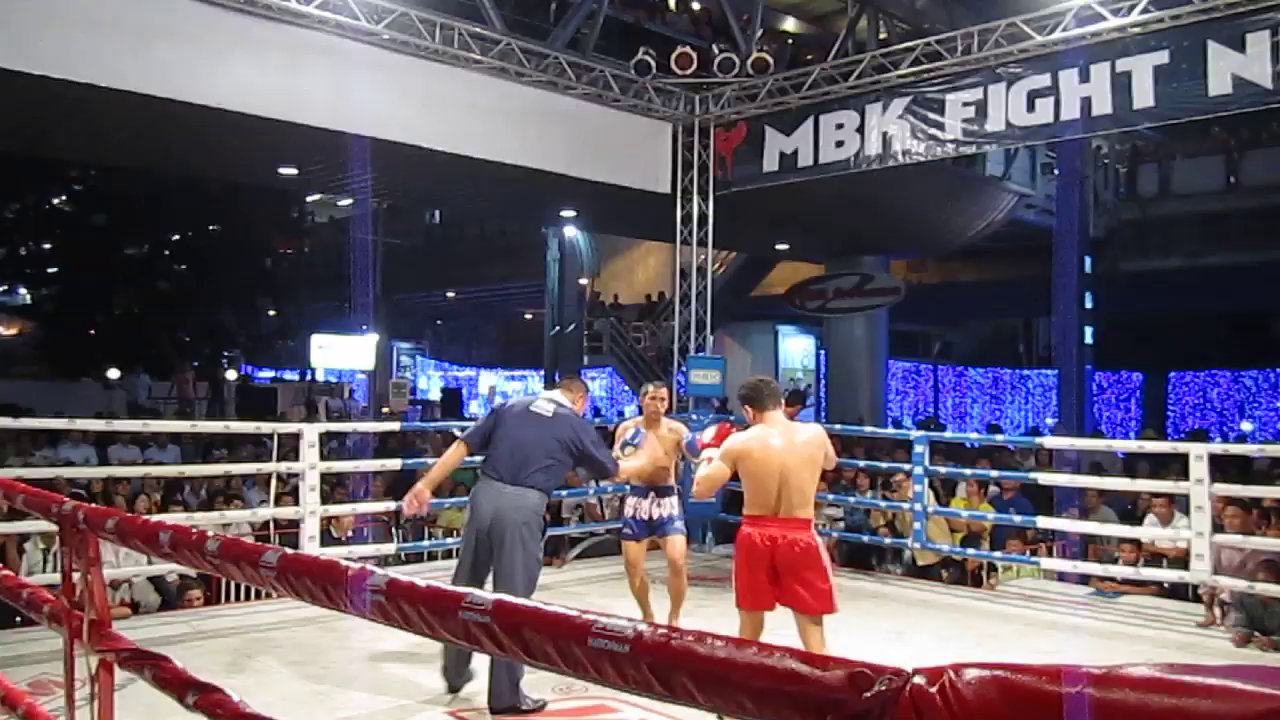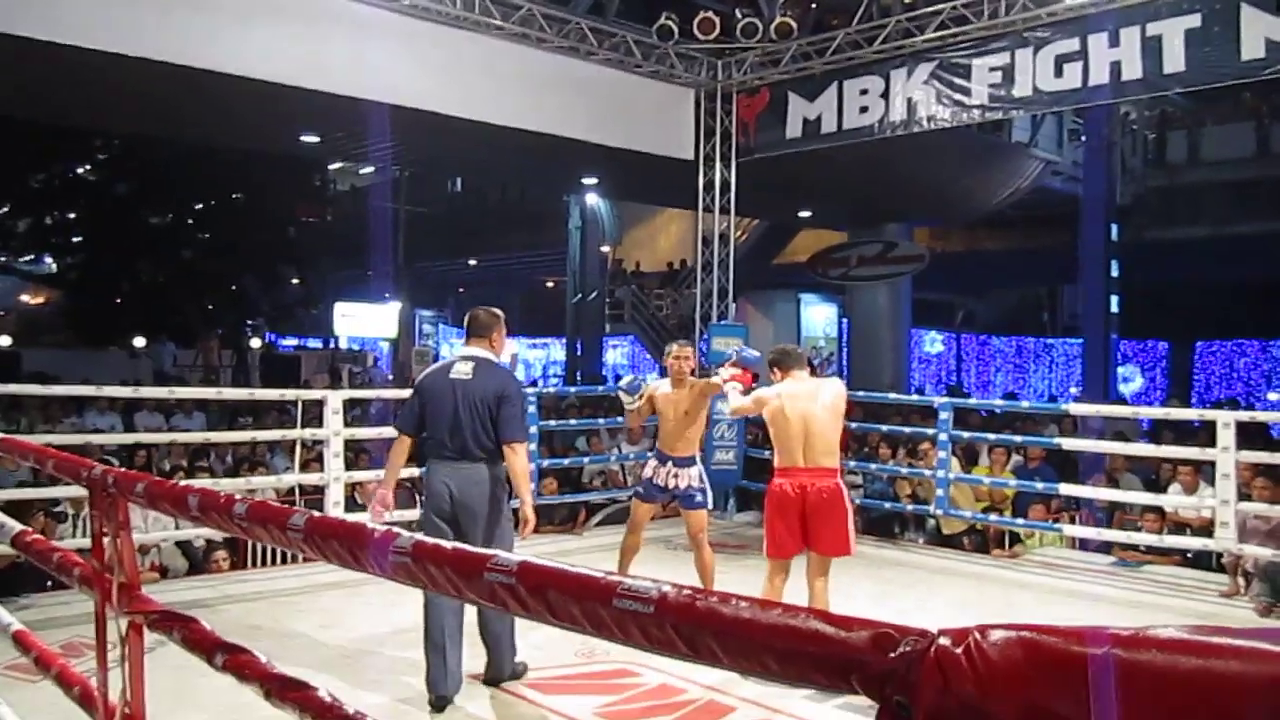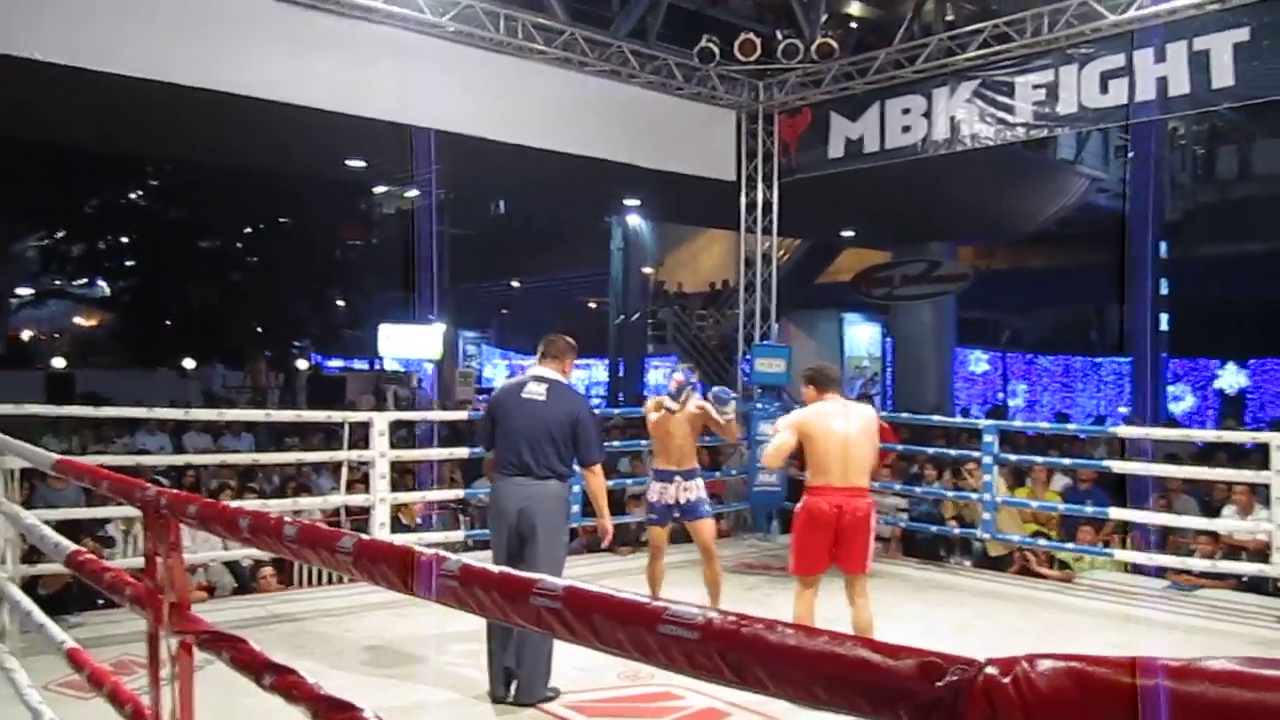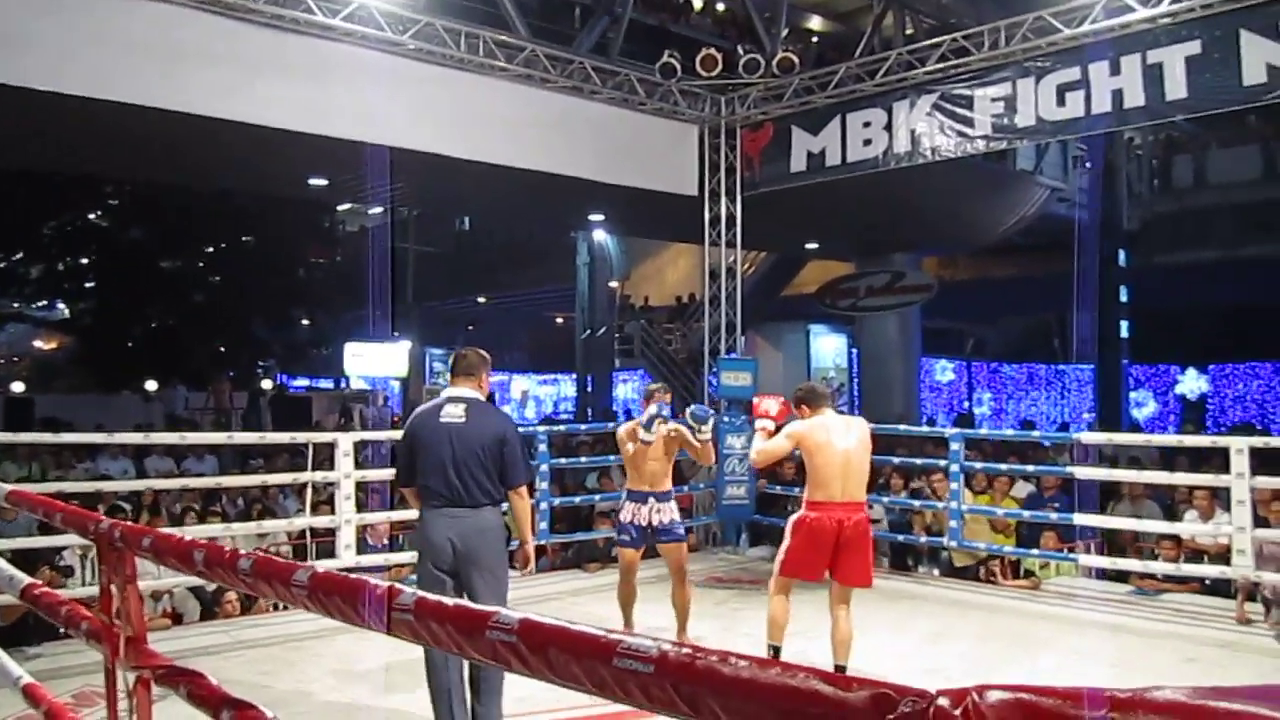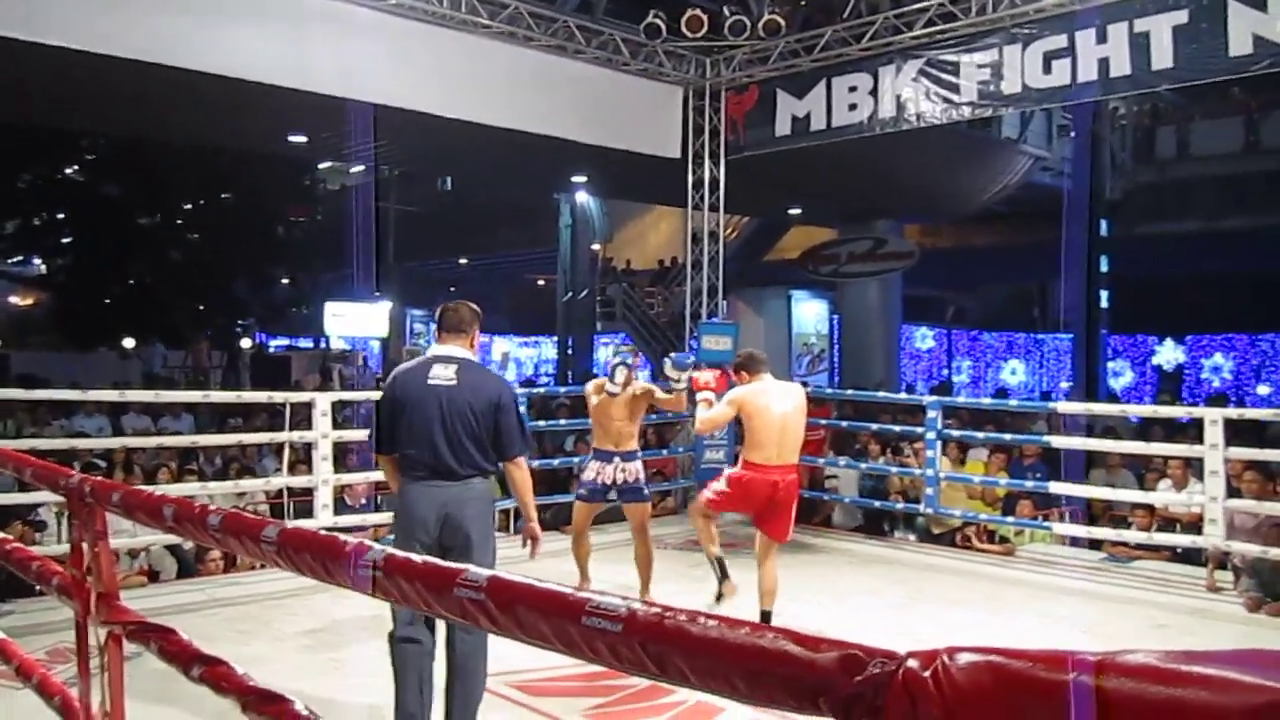
dt=1s
person 1, frame 1
left shoulder: (511, 408)
right shoulder: (578, 427)
left elbow: (461, 447)
right elbow: (614, 470)
left wrist: (426, 485)
right wrist: (643, 461)
left hip: (485, 498)
right hip: (523, 509)
left knee: (465, 588)
left ankle: (455, 674)
right ankle: (505, 696)
person 1, frame 2
left shoulder: (430, 378)
right shoulder: (503, 381)
left elbow: (404, 439)
right elbow: (513, 449)
left wrist: (387, 487)
right wrist: (525, 500)
left hip: (438, 478)
right hip: (482, 481)
left ankle: (441, 684)
right ankle: (502, 663)
person 1, frame 3
left shoulder: (502, 394)
right shoulder: (574, 403)
right elbow: (591, 468)
right wrist: (603, 515)
left hip: (504, 493)
right hip: (547, 498)
left ankle: (499, 682)
right ankle: (531, 687)
person 1, frame 4
left shoulder: (419, 419)
right shoulder: (498, 422)
left elbow: (407, 487)
right elbow: (517, 491)
right wrist: (526, 541)
left hip: (434, 527)
right hip: (483, 527)
person 1, frame 5
left shoulder: (401, 379)
right shoulder: (493, 385)
left elbow: (384, 455)
right elbow: (514, 461)
right wrist: (529, 516)
left hip: (416, 500)
right hip: (471, 500)
left knee: (412, 618)
right knee: (468, 619)
person 2, frame 1
left shoulder: (739, 443)
right shoulder: (815, 435)
left elbow: (701, 490)
right elbow: (830, 463)
left wrist: (708, 454)
left hip: (756, 536)
right hip: (799, 537)
left knee: (751, 627)
right knee: (812, 631)
person 2, frame 2
left shoulder: (766, 396)
right shoulder: (836, 388)
left elbow: (736, 407)
left wrist: (731, 383)
left hip: (786, 486)
right hip: (827, 486)
left knee: (776, 574)
right knee: (818, 577)
person 2, frame 3
left shoulder: (802, 417)
right shoulder: (868, 413)
left elbow: (770, 461)
left wrist: (781, 437)
left hip: (819, 503)
right hip: (858, 504)
left knee: (806, 589)
right knee: (858, 592)
person 2, frame 4
left shoulder: (802, 429)
right shoulder: (862, 426)
left elbow: (757, 459)
left wrist: (763, 426)
left hip: (817, 517)
right hip: (855, 518)
left knee: (779, 587)
right knee: (841, 605)
left ankle: (773, 660)
right ankle: (840, 675)
person 2, frame 5
left shoulder: (742, 395)
right shoulder: (798, 391)
left elbow: (702, 427)
left wrist: (704, 396)
left hip: (752, 477)
right hip: (787, 480)
left knee: (700, 509)
right knee: (767, 557)
left ankle: (722, 574)
right ankle: (765, 626)
person 3, frame 1
left shoulder: (677, 430)
right shoulder: (627, 428)
right wrist: (624, 450)
left hip: (667, 500)
right hip: (637, 500)
left knee: (677, 563)
right knee: (633, 566)
left ankle: (674, 615)
right ankle: (647, 616)
person 3, frame 2
left shoulder: (701, 387)
right shoulder: (654, 389)
left elbow: (725, 386)
right elbow: (634, 423)
right wrist: (630, 402)
left hip: (688, 468)
right hip: (658, 464)
left knee: (698, 538)
right knee: (634, 526)
right ankle: (620, 578)
person 3, frame 3
left shoulder: (702, 407)
right shoulder: (656, 404)
left elbow: (732, 436)
right elbow: (655, 431)
left wrist: (727, 412)
right wrist: (672, 401)
left hip: (691, 481)
right hip: (661, 482)
left knee: (709, 549)
right knee: (656, 550)
left ankle: (716, 607)
person 3, frame 4
left shoulder: (677, 431)
right shoulder: (627, 430)
left elbow: (707, 460)
right elbow: (633, 462)
left wrist: (704, 432)
right wrist: (648, 431)
left hip: (665, 505)
right hip: (634, 504)
left knee: (679, 573)
right knee: (627, 573)
left ankle: (681, 633)
right ankle: (628, 625)
person 3, frame 5
left shoulder: (644, 390)
right shoulder: (595, 387)
left elbow: (678, 406)
right elbow: (597, 413)
left wrist: (679, 382)
right wrist: (614, 385)
left hip: (630, 464)
right hip: (599, 462)
left knee: (641, 531)
right knee: (578, 528)
left ankle: (645, 592)
right ankle: (584, 579)
